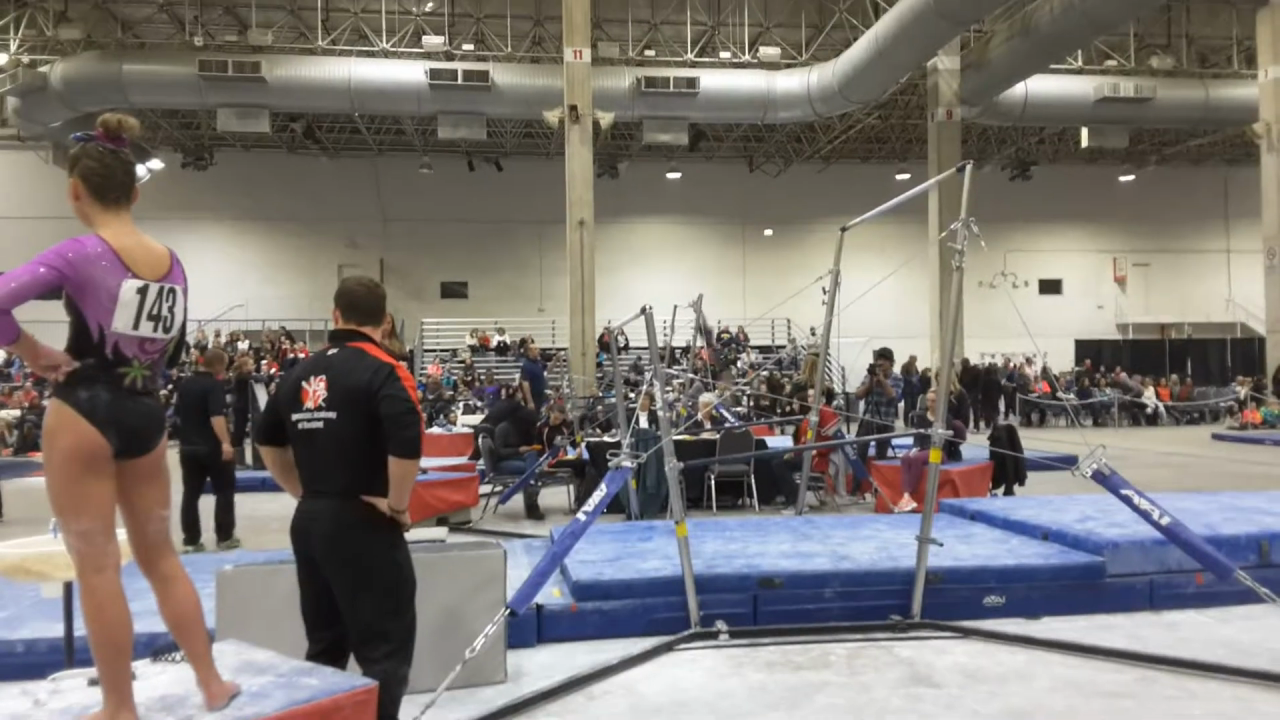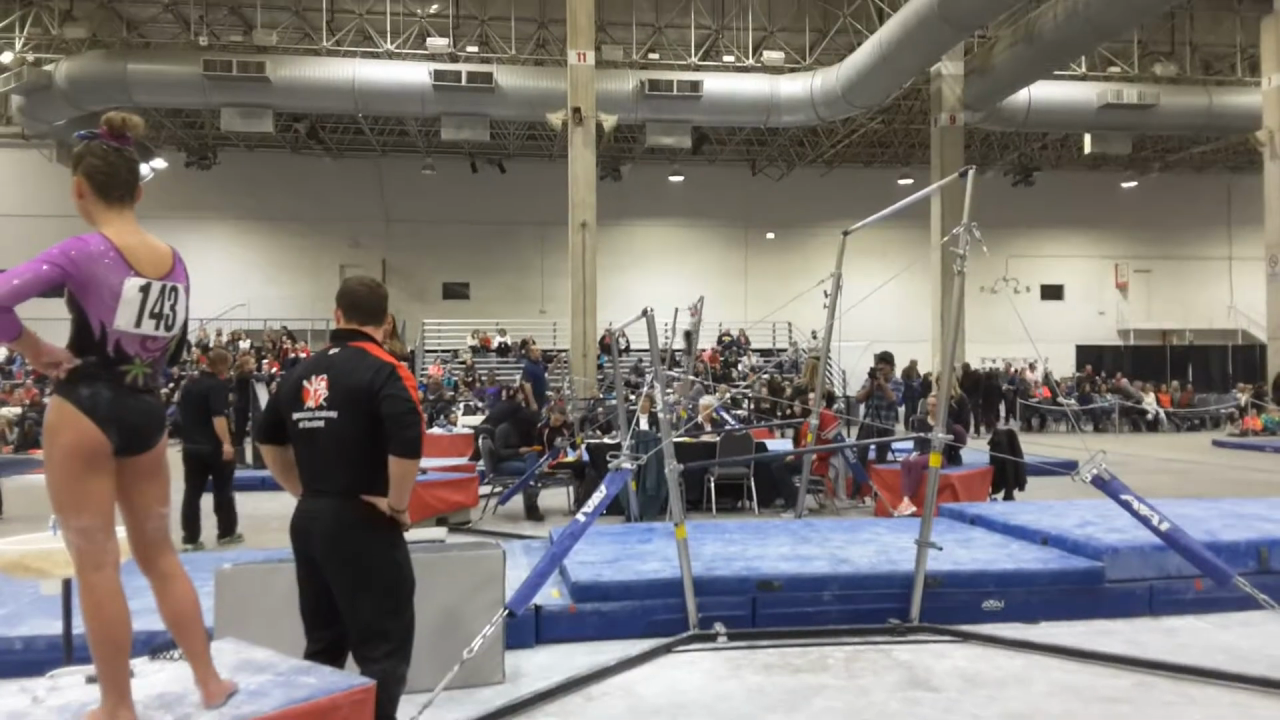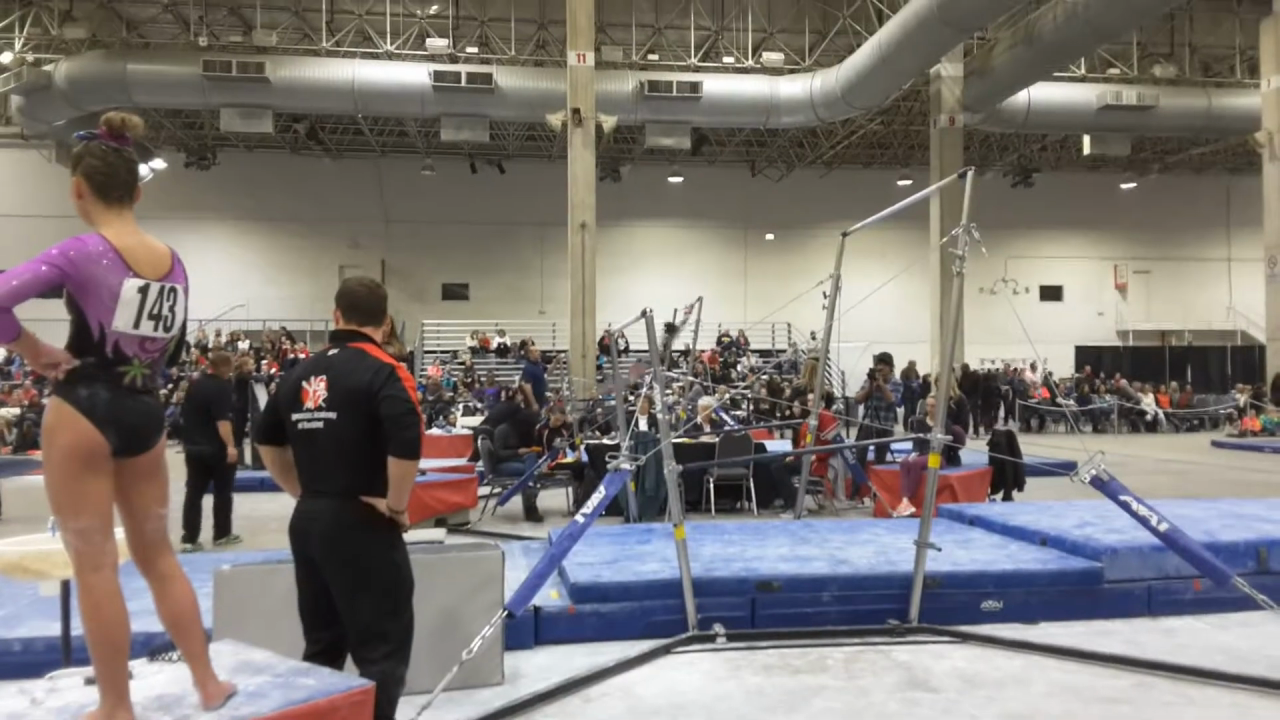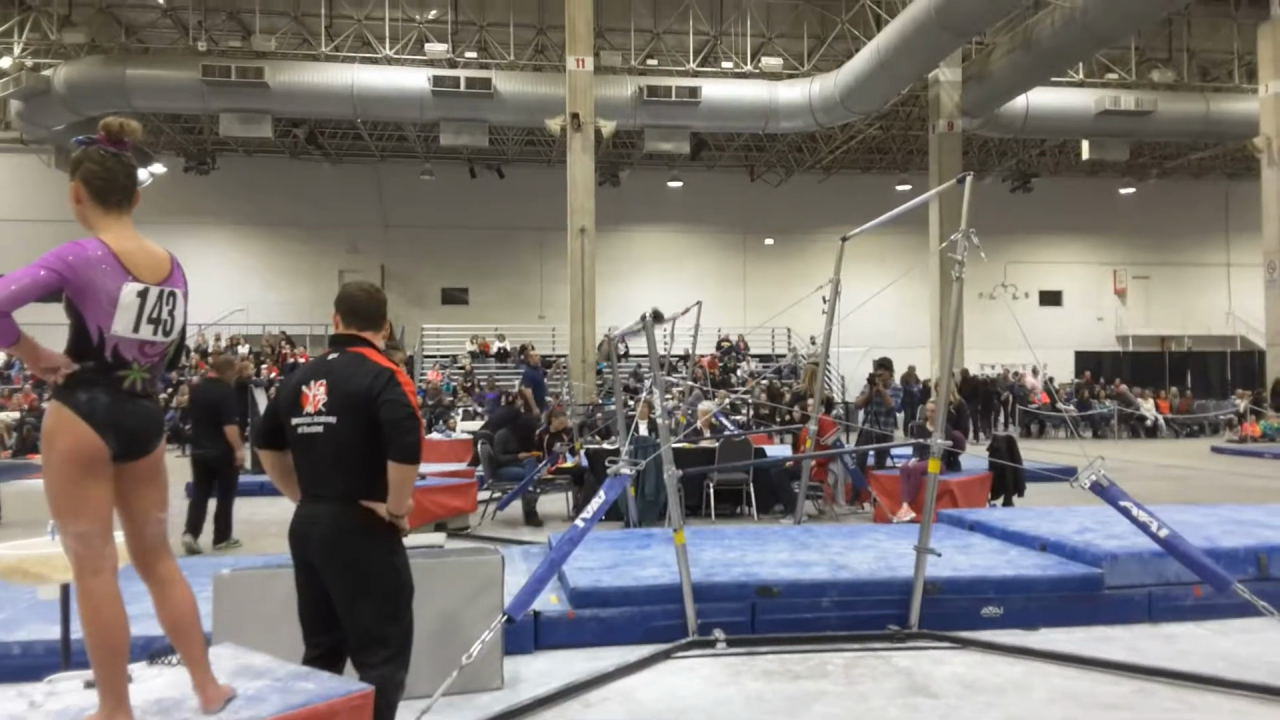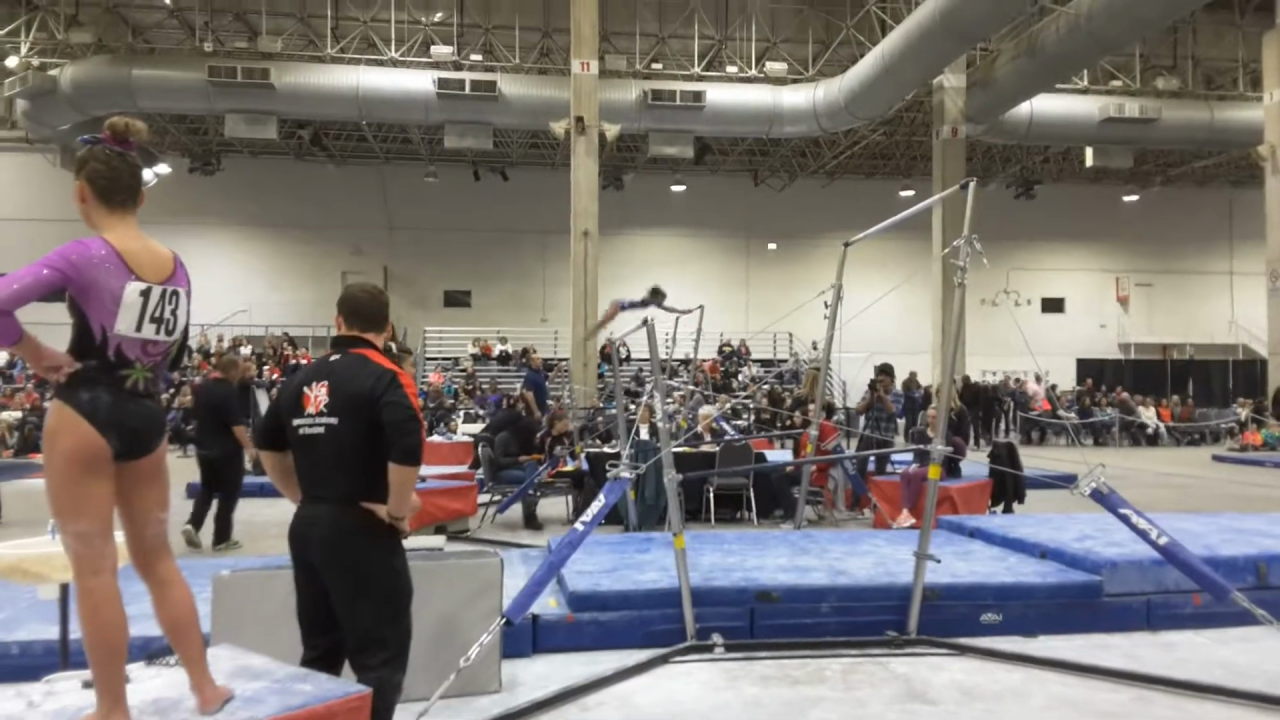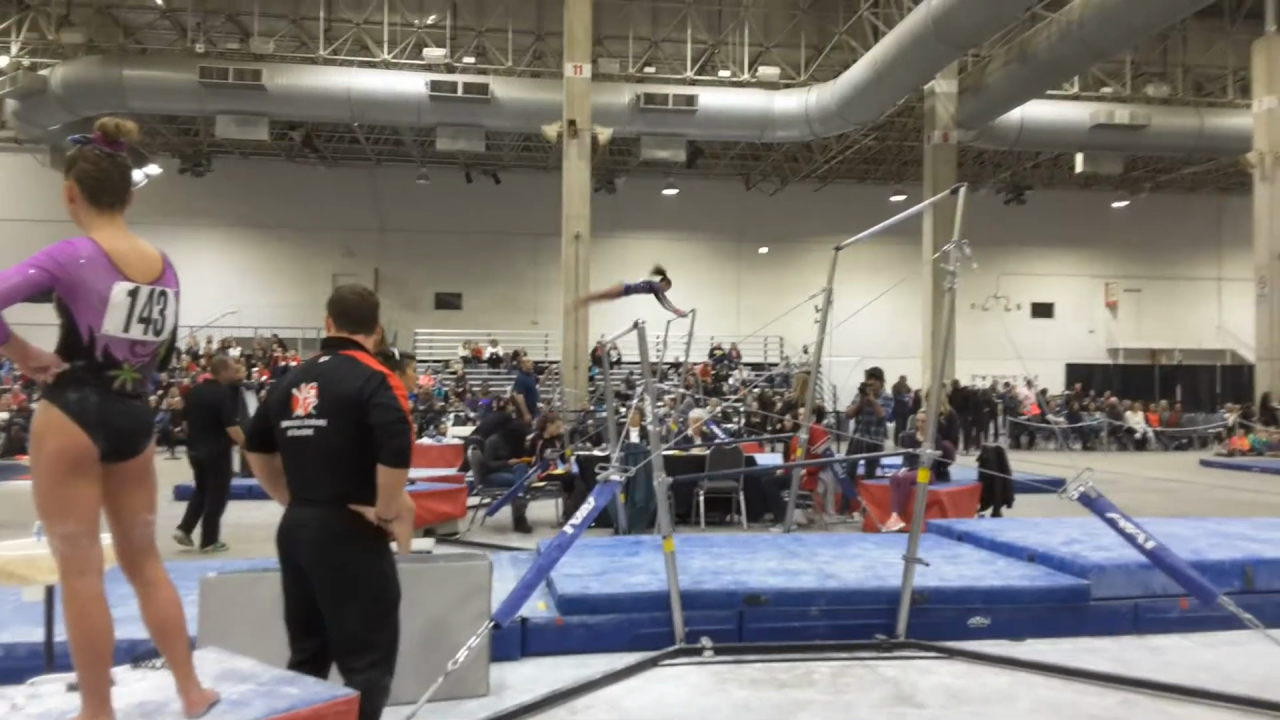
dt=0.1s
person 1, frame 1
left shoulder: (78, 254)
right shoulder: (172, 261)
right elbow: (170, 350)
right wrist: (135, 378)
left hip: (85, 414)
right hip: (146, 414)
left knee: (96, 569)
right knee: (161, 556)
person 1, frame 2
left shoulder: (81, 252)
right shoulder: (175, 260)
right elbow: (172, 348)
right wrist: (137, 377)
left hip: (86, 411)
right hip: (146, 412)
left knee: (96, 565)
right knee: (159, 553)
person 1, frame 3
left shoulder: (81, 253)
right shoulder: (173, 261)
right elbow: (170, 348)
left hip: (85, 412)
right hip: (145, 412)
left knee: (94, 566)
right knee: (157, 554)
person 1, frame 4
left shoulder: (80, 257)
right shoulder: (173, 266)
right elbow: (171, 353)
left hip: (84, 416)
right hip: (145, 416)
left knee: (94, 570)
right knee: (158, 559)
person 1, frame 5
left shoulder: (83, 256)
right shoulder: (176, 265)
right elbow: (172, 353)
left hip: (86, 416)
right hip: (147, 417)
left knee: (94, 570)
right knee: (157, 558)
person 1, frame 6
left shoulder: (71, 256)
right shoulder: (164, 266)
right elbow: (162, 354)
right wrist: (126, 382)
left hip: (73, 416)
right hip: (135, 417)
left knee: (79, 572)
right knee: (145, 560)
person 2, frame 1
left shoulder: (301, 372)
right shoulder: (383, 371)
left elbow: (268, 440)
right elbow: (406, 444)
right wrist: (397, 505)
left hip: (309, 520)
right hip: (362, 524)
left knee: (325, 644)
right knee: (384, 649)
person 2, frame 2
left shoulder: (302, 372)
right shoulder: (384, 370)
left elbow: (268, 438)
right elbow: (407, 443)
right wrist: (396, 504)
left hip: (309, 520)
right hip: (362, 523)
left knee: (323, 643)
right knee: (383, 648)
person 2, frame 3
left shoulder: (301, 372)
right shoulder: (383, 371)
left elbow: (267, 439)
right elbow: (407, 444)
right wrist: (395, 504)
left hip: (308, 520)
right hip: (361, 524)
left knee: (322, 643)
right knee: (382, 649)
person 2, frame 4
left shoulder: (301, 377)
right shoulder: (383, 376)
left elbow: (267, 443)
right elbow: (407, 449)
right wrist: (395, 509)
left hip: (308, 525)
right hip: (361, 529)
left knee: (322, 648)
right knee: (381, 653)
person 2, frame 5
left shoulder: (302, 378)
right shoulder: (384, 377)
left elbow: (268, 445)
right elbow: (407, 451)
right wrist: (396, 511)
left hip: (308, 526)
right hip: (360, 530)
left knee: (320, 650)
right knee: (379, 655)
person 2, frame 6
left shoulder: (291, 380)
right shoulder: (374, 379)
left elbow: (256, 446)
right elbow: (396, 453)
right wrist: (385, 514)
left hip: (296, 528)
right hip: (349, 532)
left knee: (307, 653)
right knee: (367, 659)
person 3, frame 1
left shoulder: (185, 385)
right shoulder: (215, 385)
right elbow: (217, 416)
right wrist: (226, 442)
left hip: (188, 447)
right hip: (212, 447)
left knee: (190, 494)
right knee: (225, 491)
left ankle: (191, 541)
right ankle: (225, 537)
person 3, frame 2
left shoulder: (190, 384)
right shoulder: (218, 385)
right elbow: (218, 417)
right wrist: (226, 443)
left hip: (191, 445)
right hip: (214, 446)
left knee: (192, 492)
right knee: (222, 491)
left ankle: (190, 539)
right ankle: (226, 533)
person 3, frame 3
left shoulder: (193, 385)
right shoulder: (221, 387)
right elbow: (223, 420)
right wrist: (230, 446)
left hip: (192, 446)
right hip: (216, 448)
left knee: (194, 493)
right knee: (222, 491)
left ankle: (189, 539)
right ankle: (222, 534)
person 3, frame 4
left shoulder: (196, 389)
right shoulder: (227, 391)
left elbow: (191, 418)
right elbow: (230, 424)
right wrist: (239, 448)
left hip: (199, 449)
right hip: (222, 451)
left knee: (199, 494)
right knee: (225, 495)
left ankle: (190, 534)
right ankle: (222, 538)
person 3, frame 5
left shoulder: (202, 388)
right shoulder: (231, 392)
left elbow: (196, 418)
right elbow: (237, 425)
right wrist: (249, 447)
left hip: (204, 449)
right hip: (227, 450)
left knee: (207, 490)
right knee: (228, 494)
left ankle: (192, 525)
right ankle: (221, 539)
person 3, frame 6
left shoulder: (194, 391)
right shoulder: (223, 393)
left elbow: (187, 420)
right elbow: (231, 426)
right wrist: (245, 445)
left hip: (195, 449)
right hip: (216, 451)
left knee: (201, 491)
right knee: (216, 496)
left ankle: (184, 529)
right ankle: (209, 541)
